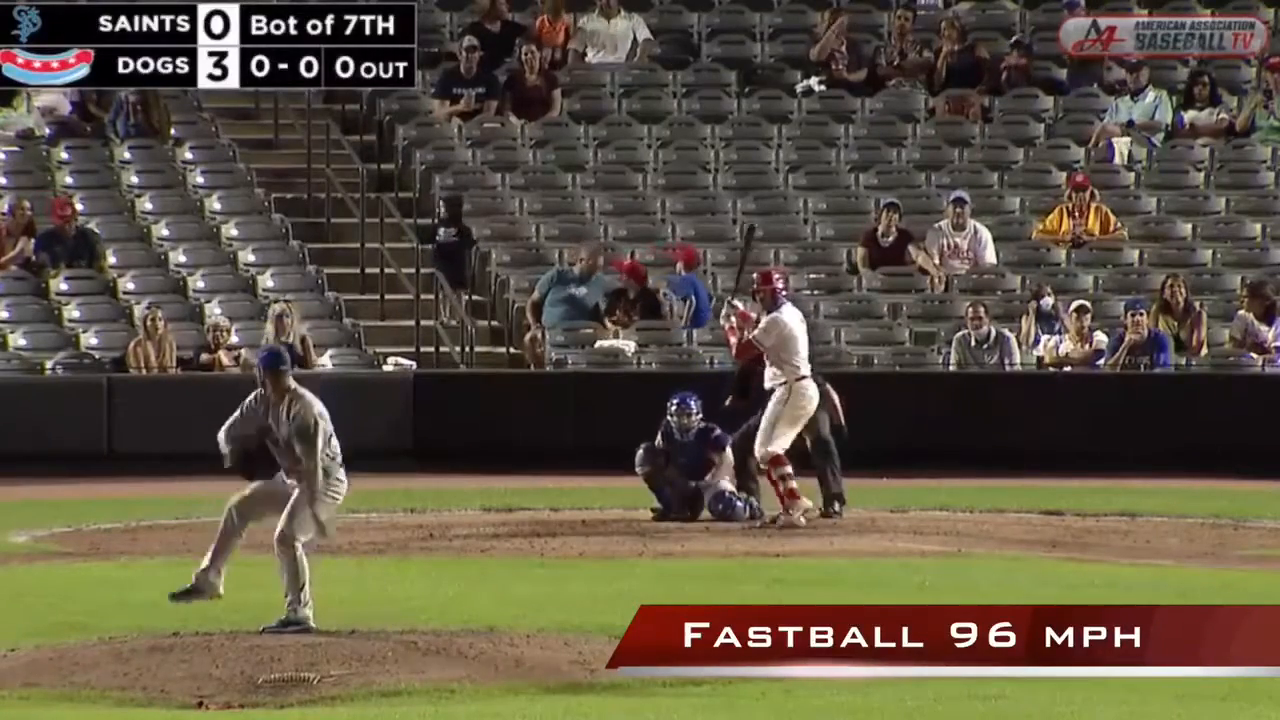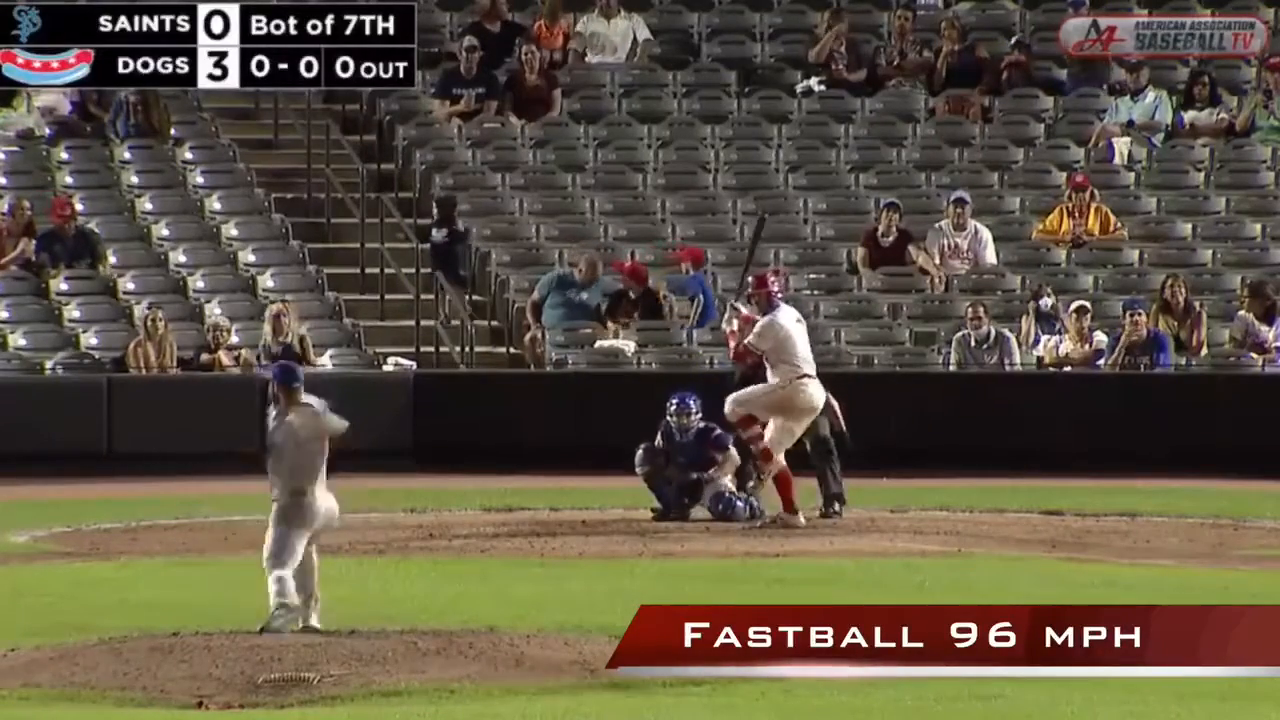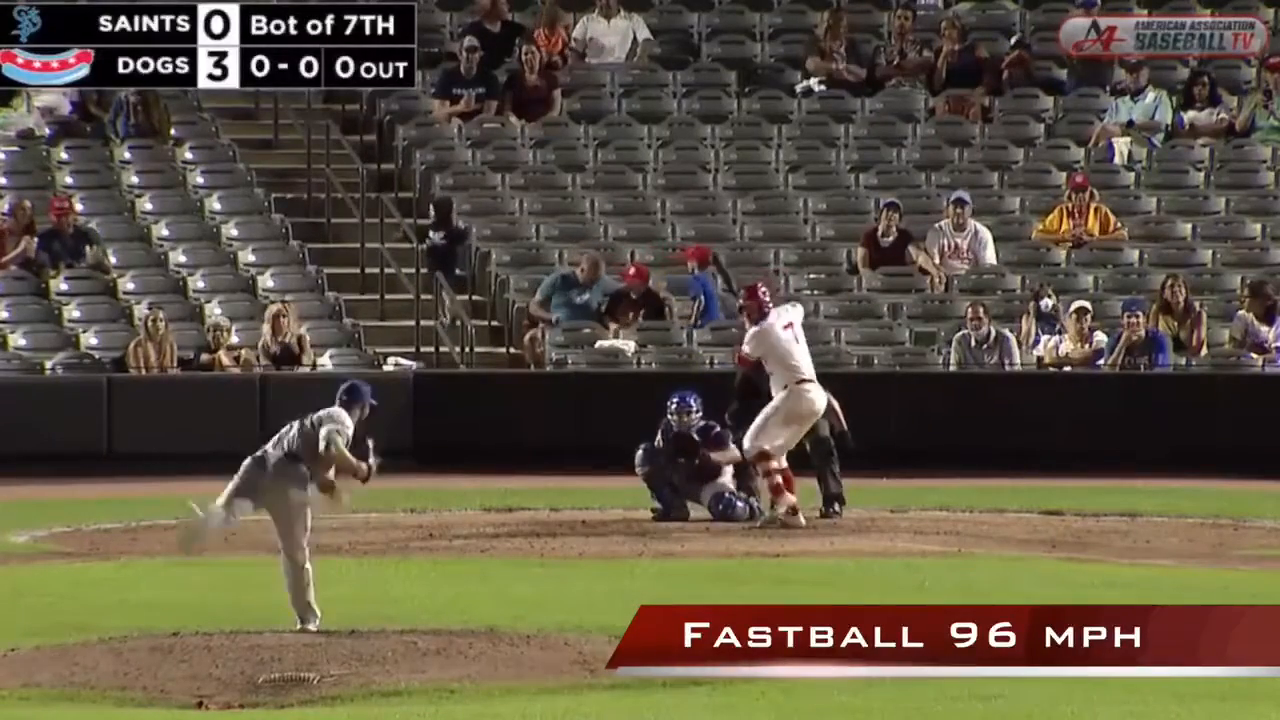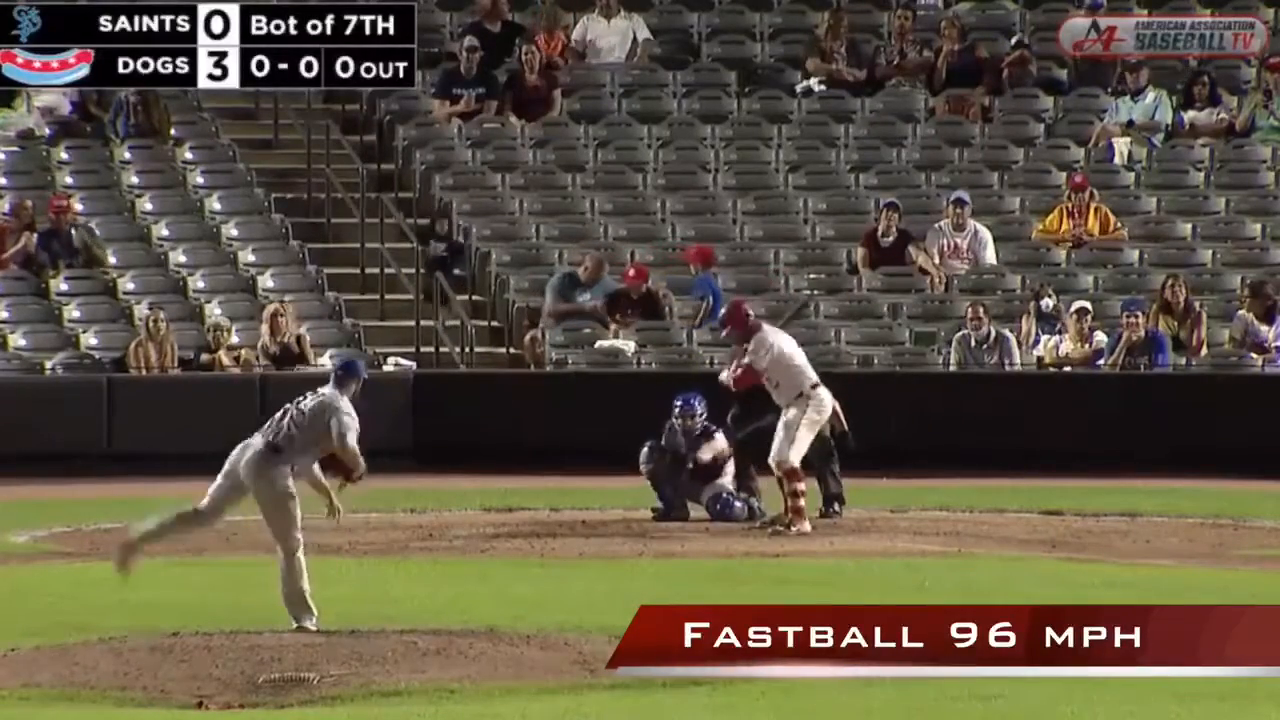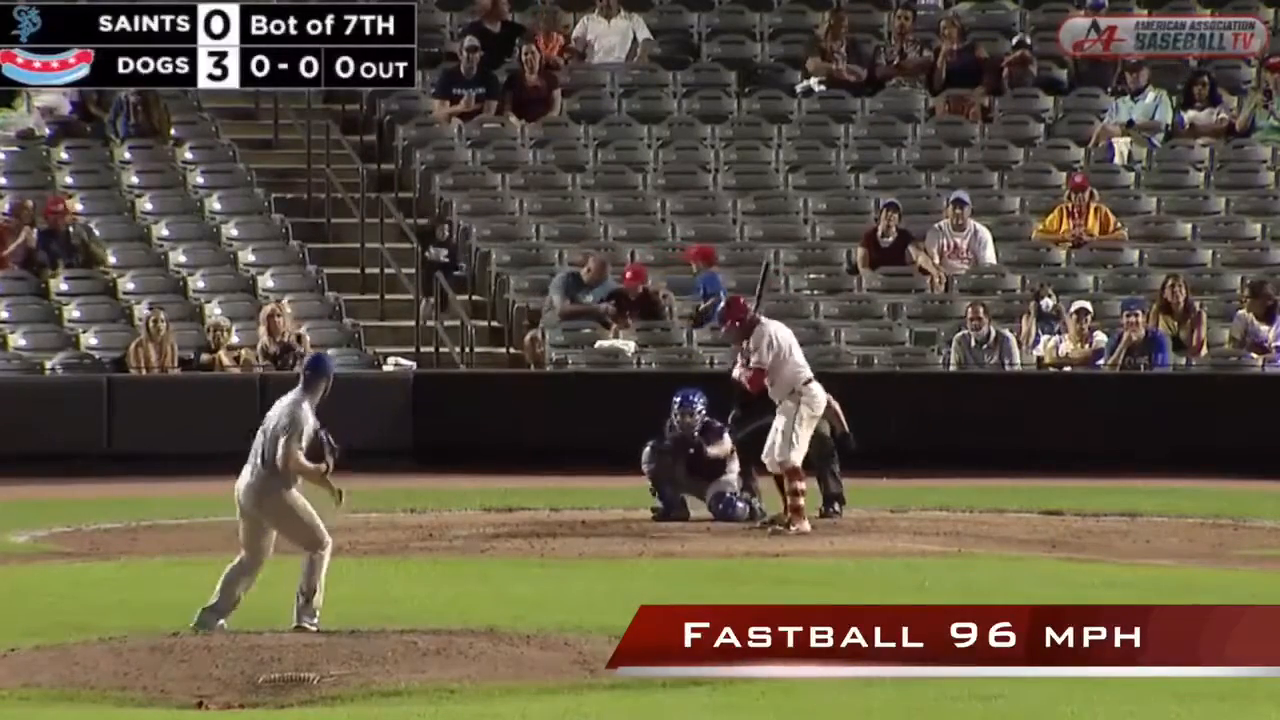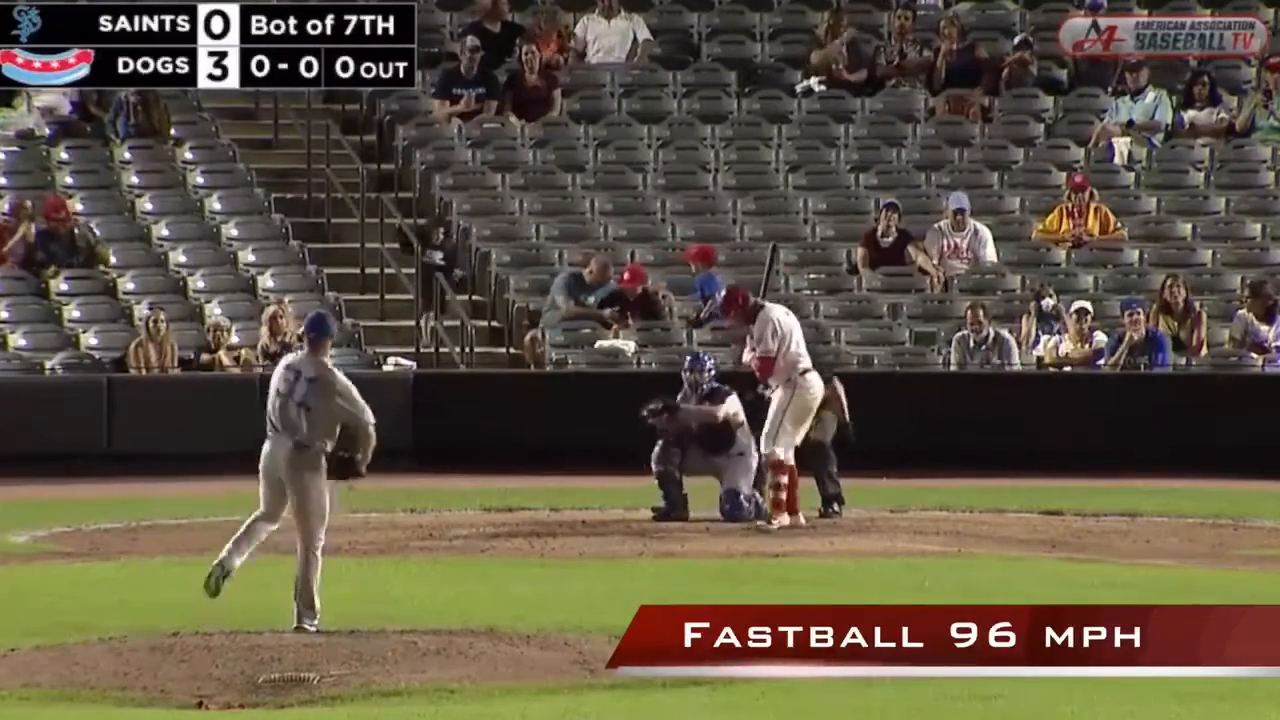
dt=0.3s
person 1, frame 1
left shoulder: (306, 411)
right shoulder: (261, 399)
left elbow: (313, 466)
right elbow: (228, 432)
left wrist: (315, 514)
right wrist: (233, 451)
left hip: (325, 483)
right hip: (291, 479)
left knee: (286, 539)
right knee: (238, 510)
left ankle: (299, 615)
right ankle: (207, 582)
person 1, frame 2
left shoulder: (296, 421)
right shoulder: (310, 406)
left hip: (295, 507)
right hip: (318, 504)
left knee: (279, 563)
right knee: (302, 547)
left ankle: (285, 608)
right ankle: (306, 614)
person 1, frame 3
left shoulder: (320, 418)
right shoulder: (341, 421)
right elbow: (328, 449)
right wrist: (362, 469)
left hip: (258, 467)
right hip: (289, 480)
left knee: (224, 510)
right knee: (296, 555)
left ankle: (203, 521)
right ankle: (307, 619)
person 1, frame 4
left shoulder: (312, 399)
right shoulder: (341, 408)
right elbow: (344, 448)
left wrist: (329, 495)
right wrist: (359, 468)
left hip: (246, 455)
right hip: (270, 470)
left knee: (202, 514)
right knee: (291, 547)
left ankle: (139, 541)
right ankle: (304, 618)
person 1, frame 5
left shoulder: (287, 402)
right shoulder: (300, 413)
right elbow: (287, 462)
left wrist: (327, 484)
right wrist: (321, 470)
left hip: (247, 484)
right hip: (270, 489)
left knee: (253, 556)
right knee: (319, 545)
left ankle: (212, 615)
right ankle: (305, 618)
person 1, frame 6
left shoulder: (285, 365)
right shoulder: (337, 384)
right elbow: (367, 432)
right wrist: (362, 461)
left hip: (273, 451)
right hip: (305, 461)
left knee: (267, 515)
right knee: (310, 543)
left ankle: (226, 562)
right ankle: (306, 617)
person 2, frame 1
left shoulder: (776, 320)
right shoulder: (790, 313)
left elbow: (740, 352)
right elbow: (761, 327)
left wrist: (729, 325)
right wrist: (741, 314)
left hip: (794, 390)
right hip: (800, 390)
left knee: (768, 448)
right knee: (765, 450)
left ankle: (795, 502)
right ankle: (788, 510)
person 2, frame 2
left shoulder: (771, 323)
right shoulder: (790, 314)
left elbow: (739, 356)
left wrist: (731, 328)
right wrist: (744, 317)
left hip: (796, 389)
right hip: (811, 392)
left knee: (735, 406)
right knee: (773, 448)
left ankle: (766, 463)
right ankle: (791, 513)
person 2, frame 3
left shoulder: (758, 333)
right shoulder: (787, 314)
left elbow: (743, 360)
right elbow: (798, 308)
left hip: (797, 394)
right hip: (812, 395)
left knee: (754, 443)
right knee: (774, 450)
left ankle: (781, 497)
right ankle: (791, 513)
person 2, frame 4
left shoulder: (761, 342)
right shoulder: (769, 334)
left elbow: (740, 381)
left wrist: (726, 376)
right wrist: (738, 367)
left hip: (811, 401)
right hip: (796, 403)
left knee: (784, 457)
right knee: (779, 459)
left ankle: (799, 519)
right ankle: (791, 513)
person 2, frame 5
left shoulder: (762, 334)
right shoulder: (769, 327)
left elbow: (755, 383)
right elbow: (767, 369)
left wrist: (738, 371)
right wrist: (745, 363)
left hip: (802, 396)
right hip: (792, 398)
left knee: (786, 455)
right knee: (772, 457)
left ankle: (799, 519)
right ankle: (792, 514)
person 2, frame 6
left shoulder: (765, 320)
right shoulder: (776, 311)
left elbow: (763, 370)
left wrist: (749, 357)
right wrist: (752, 353)
left hip: (796, 386)
right hip: (803, 384)
left knee: (772, 447)
right knee: (781, 449)
left ankle: (779, 513)
right ankle: (792, 513)
